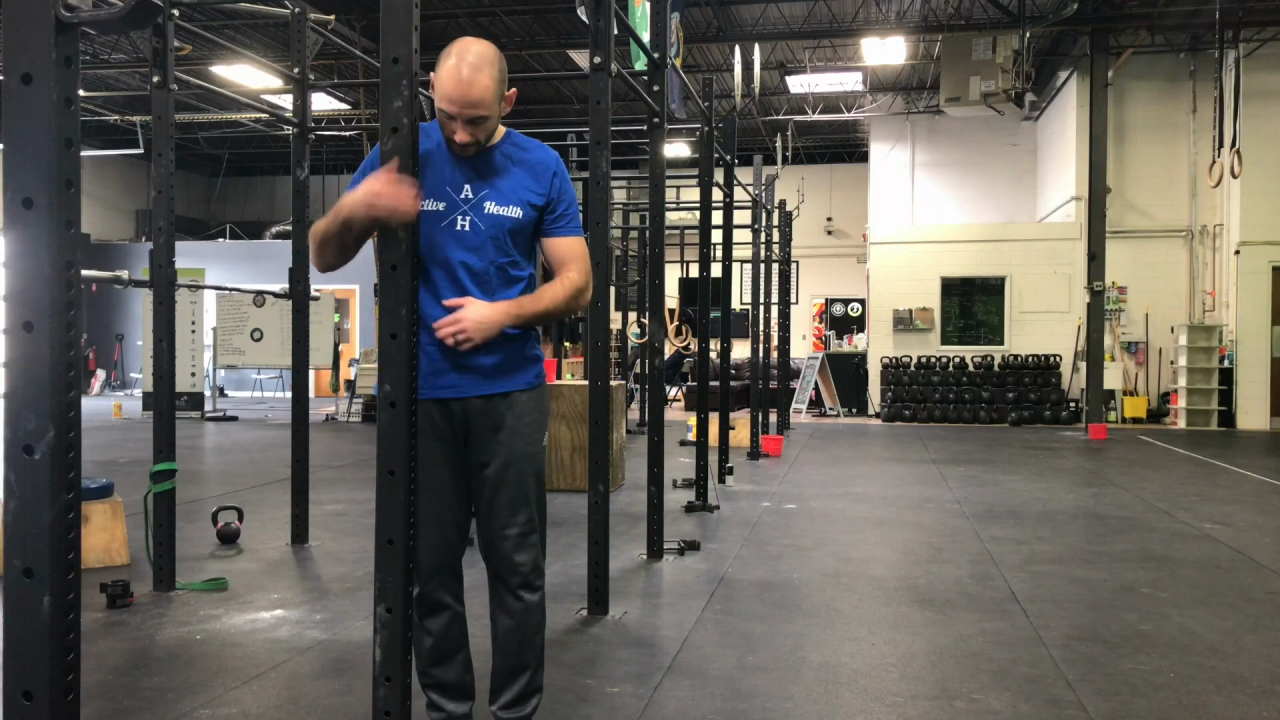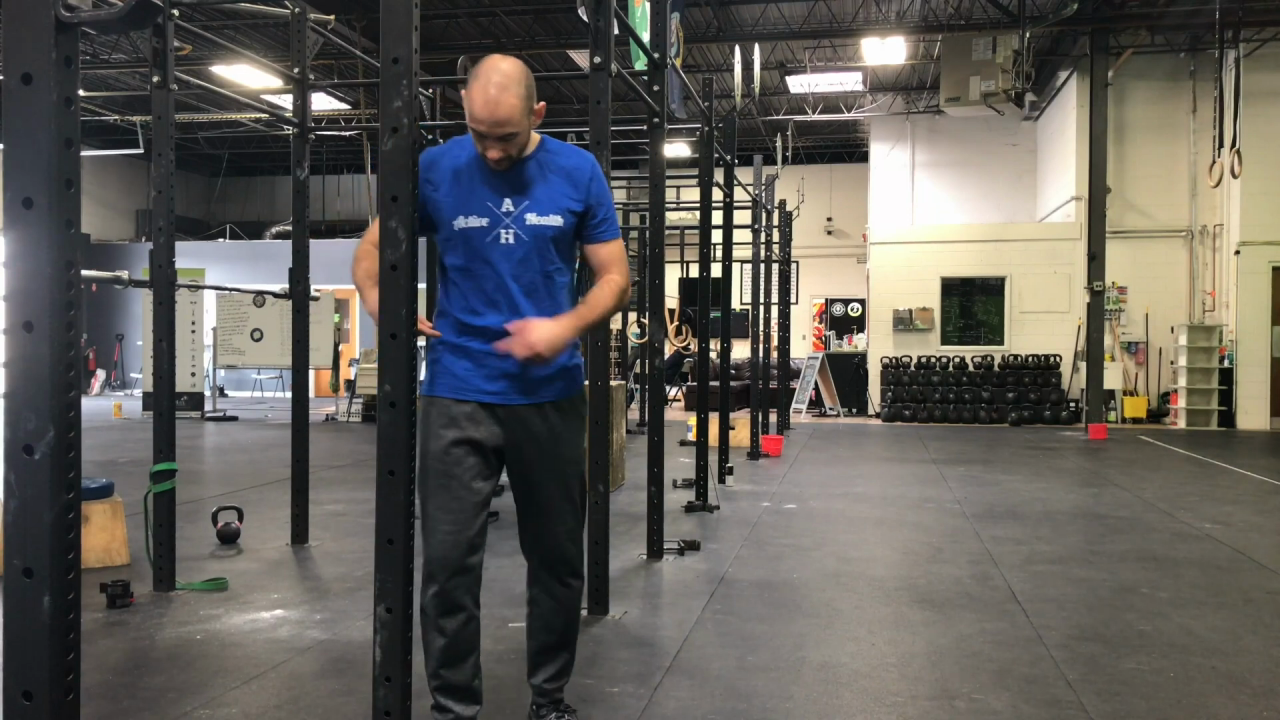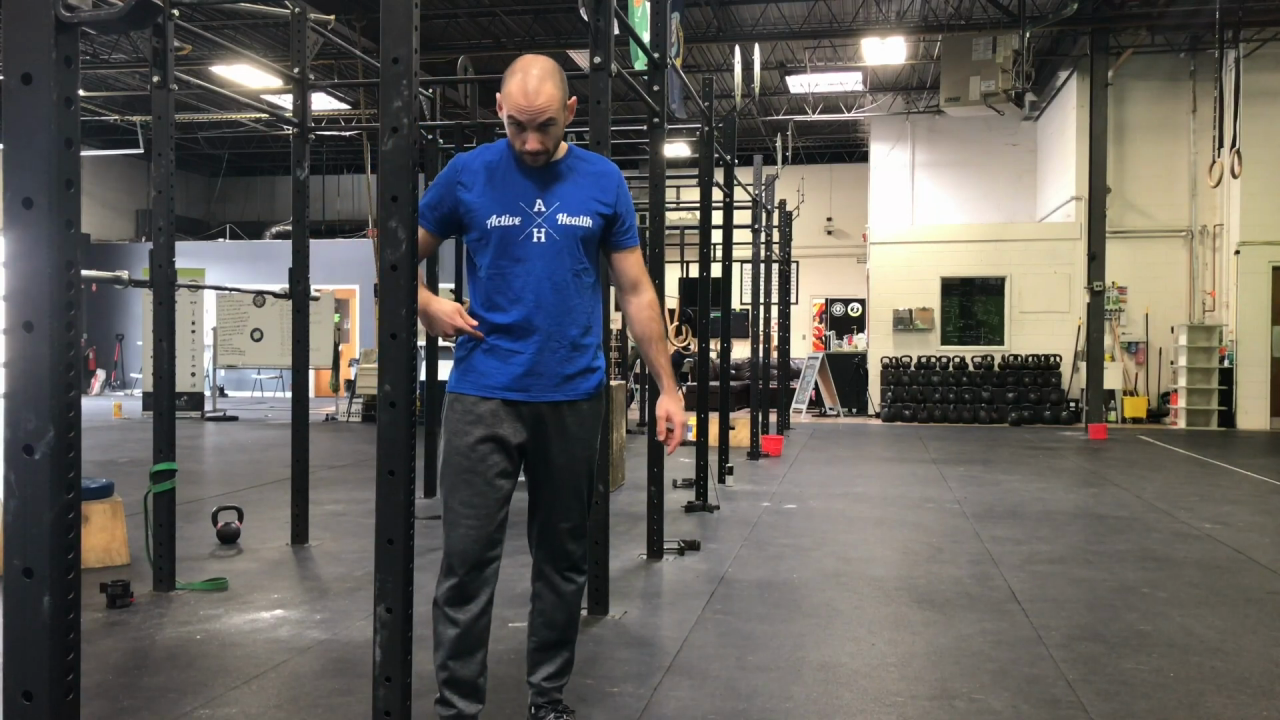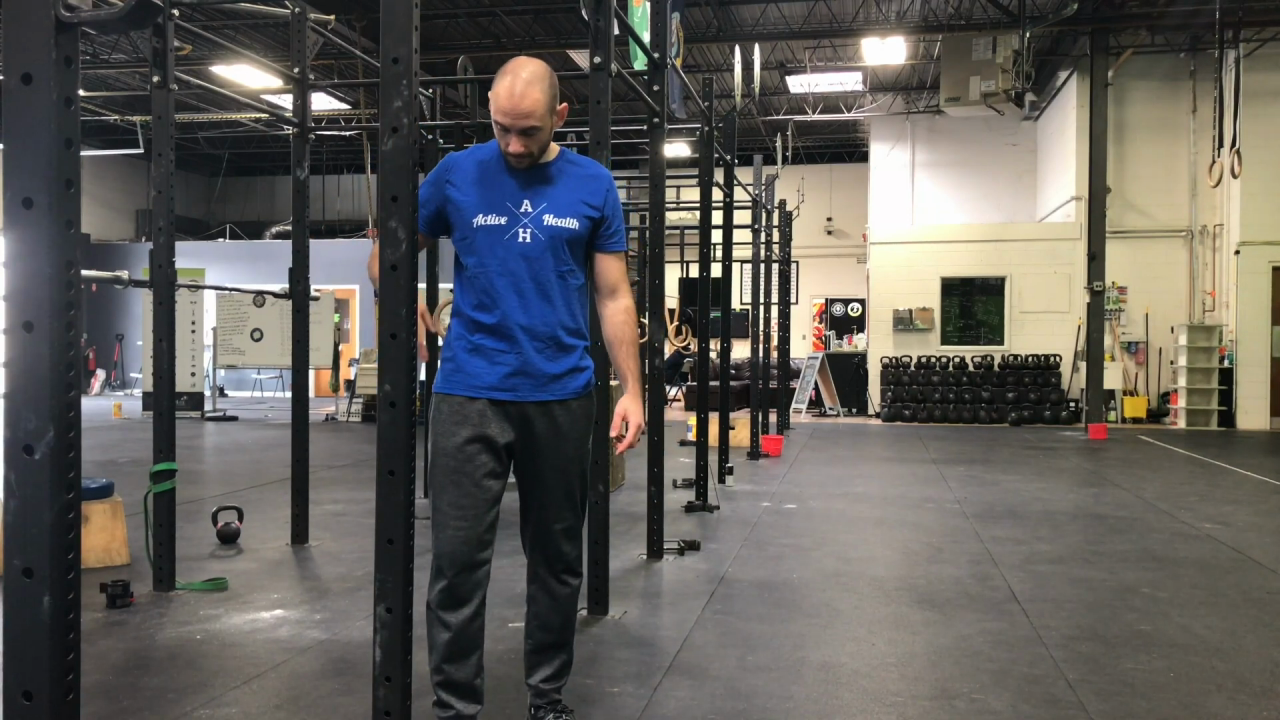
dt=1s
person 1, frame 1
left shoulder: (541, 168)
right shoulder: (401, 156)
left elbow: (577, 282)
right elbow: (325, 255)
left wrist: (503, 314)
right wrist: (353, 209)
left hip: (508, 389)
right hip: (419, 389)
left knee: (515, 562)
right knee: (428, 561)
person 1, frame 2
left shoulder: (578, 172)
right shoulder: (436, 169)
left elbow: (614, 277)
right elbow: (373, 248)
left wrist: (566, 327)
right wrist: (381, 306)
left hip: (550, 395)
right hip: (457, 393)
left knee: (557, 557)
right knee: (449, 560)
person 1, frame 3
left shoulder: (603, 181)
right shoulder: (467, 174)
left elbow: (636, 291)
left wrist: (667, 385)
right wrist: (426, 305)
left hip: (573, 395)
right hip: (483, 393)
left knee: (562, 555)
right knee: (468, 555)
person 1, frame 4
left shoulder: (593, 184)
right shoulder: (457, 174)
left elbow: (613, 296)
right elbow: (387, 253)
left wrist: (631, 389)
right wrist: (406, 311)
left hip: (560, 396)
right hip: (469, 393)
left knee: (556, 556)
right knee: (458, 558)
